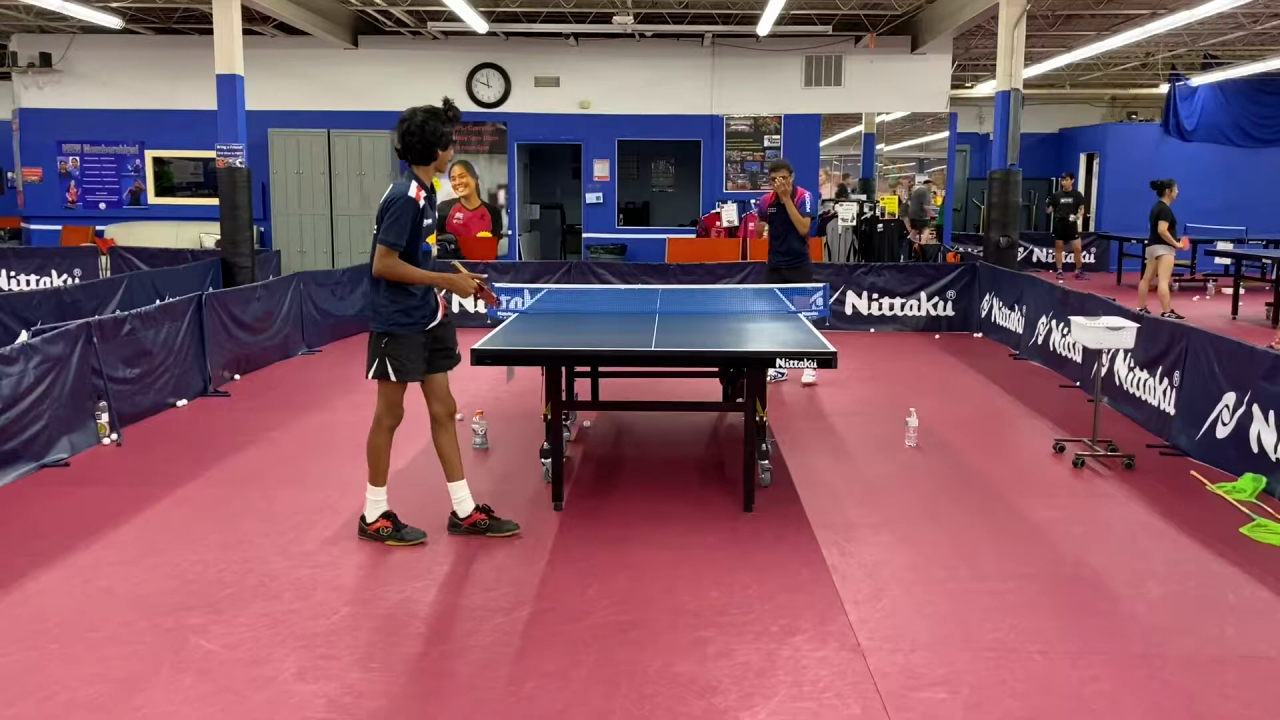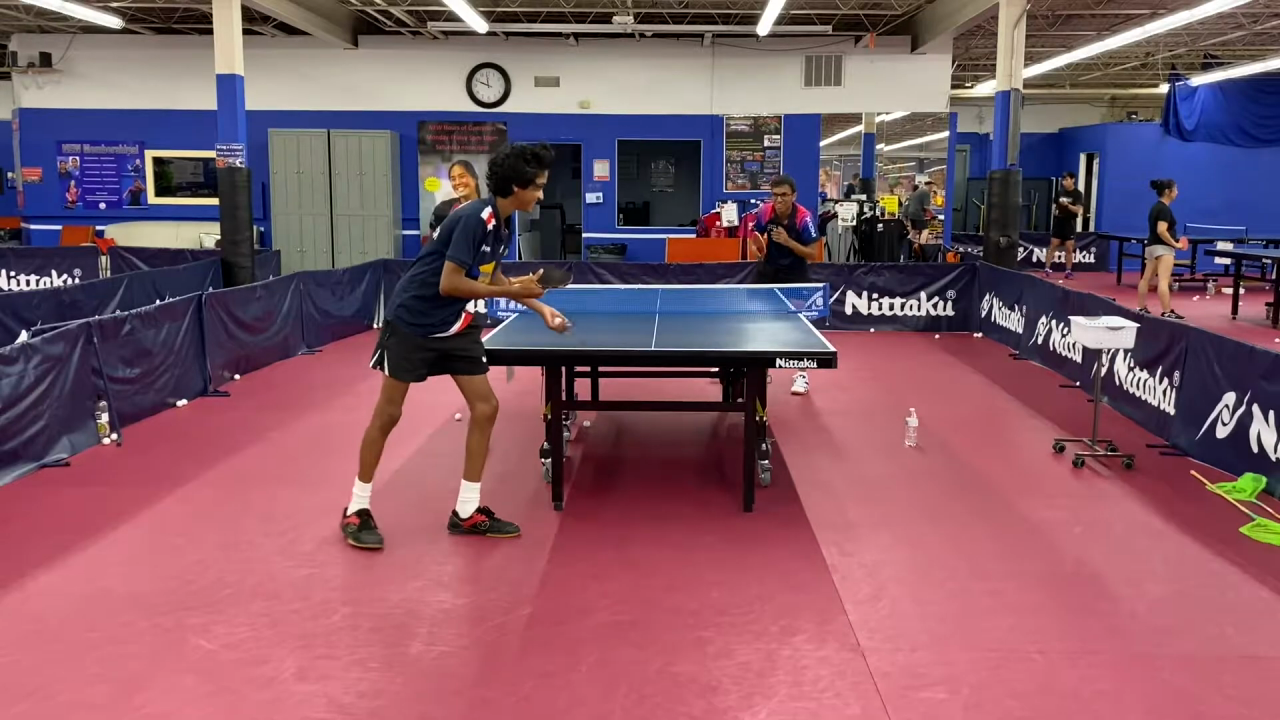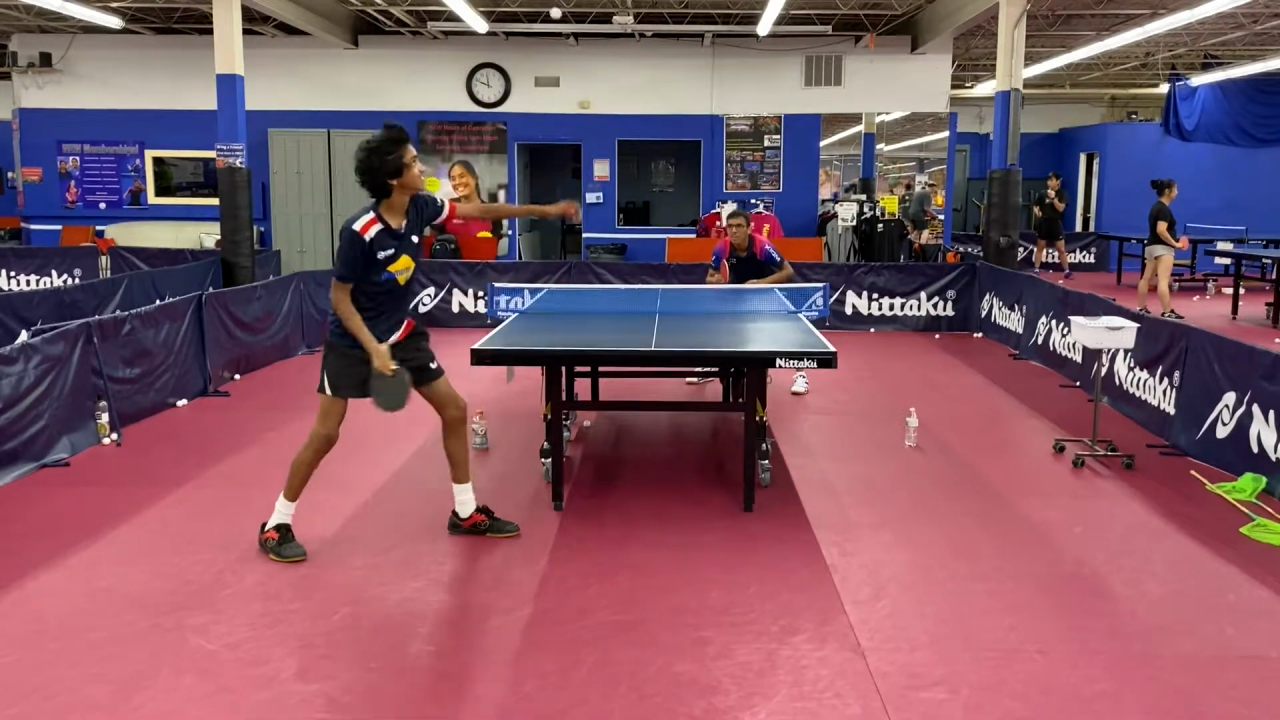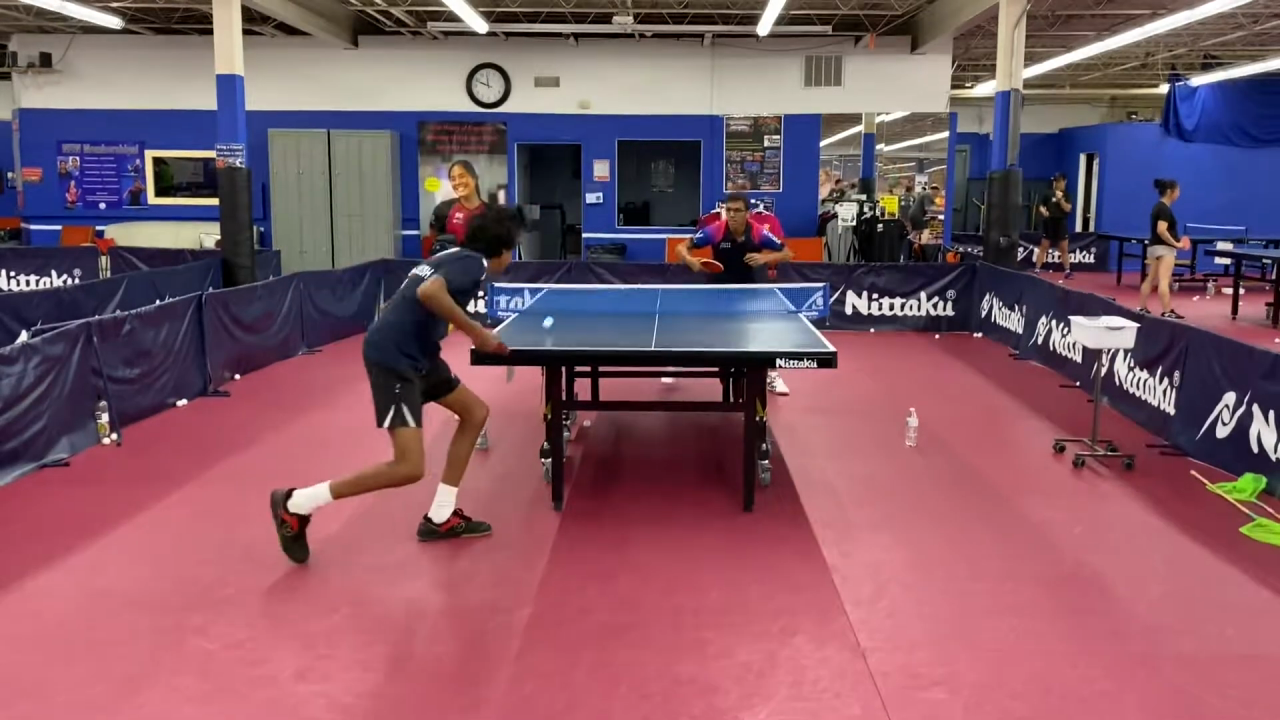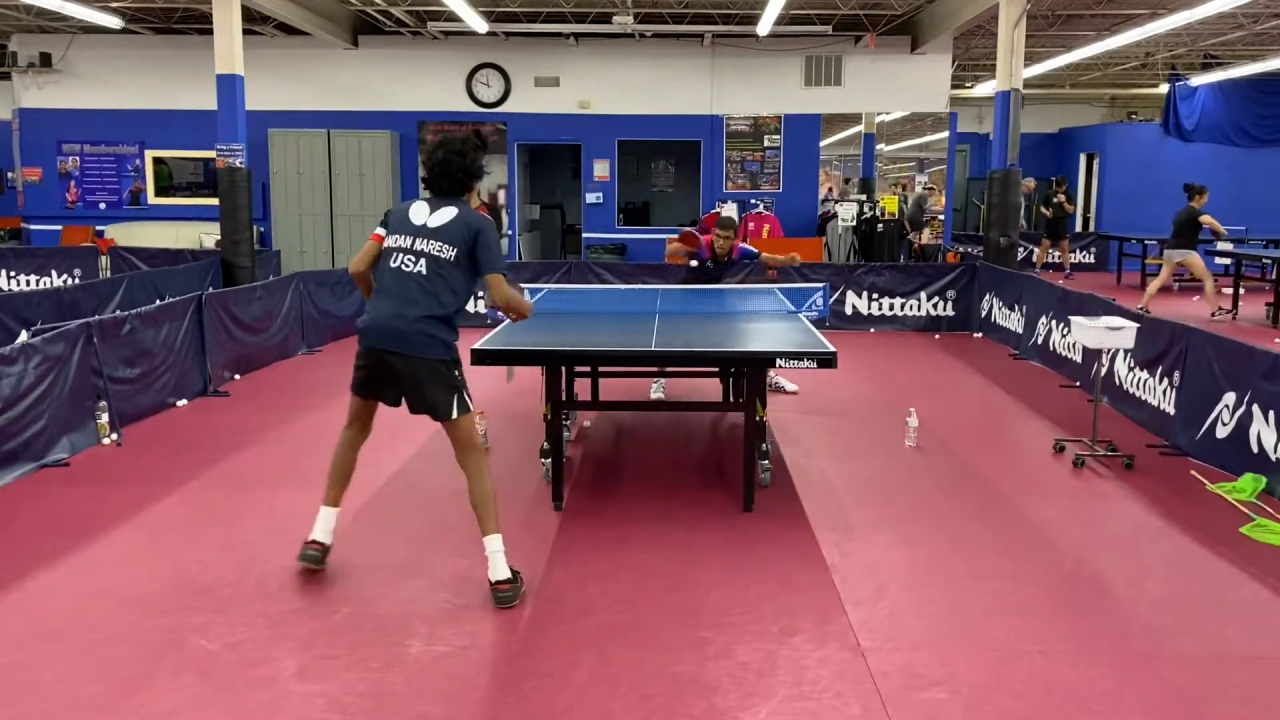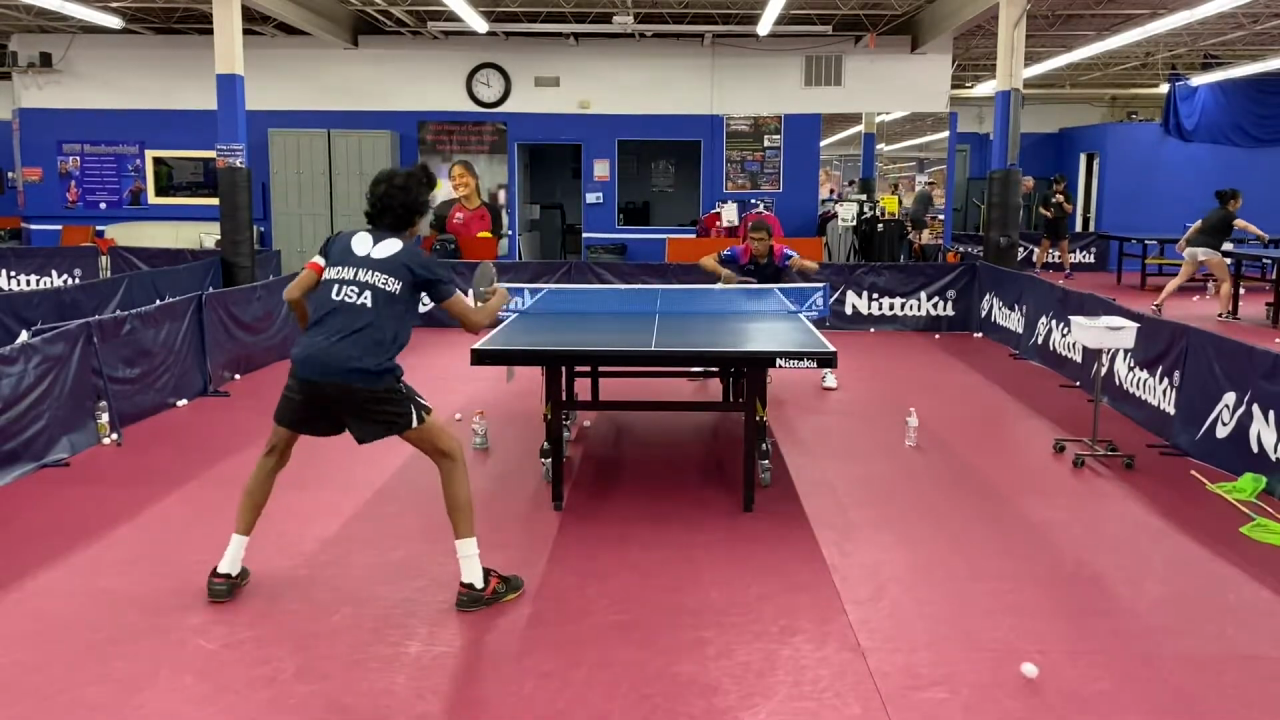
dt=0.7s
person 1, frame 1
left shoulder: (424, 192)
right shoulder: (405, 198)
right elbow: (383, 265)
left wrist: (450, 283)
right wrist: (447, 281)
left hip: (426, 321)
right hip: (398, 325)
left knee: (443, 411)
right knee: (389, 415)
left ankle: (464, 511)
right ankle: (374, 516)
person 1, frame 2
left shoulder: (502, 225)
right shoulder: (474, 220)
left elbow: (495, 278)
right elbow: (449, 285)
left wrist: (542, 309)
right wrist: (509, 291)
left hip: (455, 327)
right hip: (411, 323)
left knee: (485, 408)
right knee: (387, 415)
left ankle: (467, 511)
right ankle: (358, 509)
person 1, frame 3
left shoulder: (420, 207)
right shoulder: (358, 232)
left elbow: (479, 211)
right elbow: (340, 297)
left wrist: (544, 210)
right wrist: (371, 348)
left hip: (400, 333)
right hip: (352, 341)
left knee: (455, 411)
right knee: (325, 433)
left ankle: (466, 512)
right ankle: (277, 524)
person 1, frame 4
left shoulder: (453, 258)
right shoulder: (473, 264)
left elbow: (404, 303)
right elbow: (428, 293)
right wrist: (479, 336)
left hip: (410, 354)
right hip: (394, 358)
left knee: (476, 413)
right knee: (408, 468)
left ankle: (441, 516)
right ankle: (298, 505)
person 1, frame 5
left shoulder: (398, 214)
right shoulder: (477, 225)
left elbow: (358, 269)
right elbow: (502, 297)
right wrist: (523, 310)
left hip: (376, 335)
right hip: (429, 345)
left knee: (355, 429)
right knee: (471, 452)
left ankle: (320, 538)
right ankle: (499, 573)
person 1, frame 6
left shoulder: (338, 243)
right shoulder: (417, 260)
left elbow: (293, 296)
right elbow: (474, 322)
right wrist: (497, 300)
left hip: (309, 370)
right hip: (368, 380)
left knee: (273, 455)
right knee: (450, 454)
left ankle: (227, 569)
right ankle: (474, 579)
person 2, frame 1
left shoulder: (804, 197)
right shoulder: (767, 200)
left elbow: (804, 229)
right elbow: (762, 225)
left wrist: (786, 199)
left hip: (799, 265)
right hip: (775, 265)
right ankle: (779, 366)
person 2, frame 2
left shoulder: (804, 218)
right shoulder: (763, 213)
left elbow: (814, 255)
right elbow: (754, 240)
left wrist: (789, 243)
right wrist: (757, 247)
left hip: (794, 273)
right hip: (768, 270)
left ankle: (801, 374)
person 2, frame 3
left shoulder: (762, 246)
right shoulder: (722, 248)
left elbow: (789, 272)
right elbow: (709, 279)
left wrist: (762, 282)
right wrist: (716, 281)
left ankle: (800, 375)
right ankle: (710, 366)
person 2, frame 4
left shoulder: (759, 233)
right shoulder: (714, 231)
left elbow: (788, 254)
right elbow: (681, 247)
left wrist: (766, 257)
right wrist: (690, 260)
left hip: (747, 286)
right hip: (717, 284)
left ankle: (771, 375)
person 2, frame 5
left shoulder: (739, 250)
right shoulder: (701, 245)
left elbow: (769, 259)
right elbow: (670, 252)
left wrist: (789, 260)
right wrist: (681, 248)
left ankle: (769, 377)
right ankle: (659, 381)
person 2, frame 6
left shoulder: (782, 253)
right shoulder: (739, 252)
left elbow: (814, 268)
right elbow: (704, 261)
left wrist: (802, 264)
right wrist: (721, 271)
left ankle: (826, 370)
